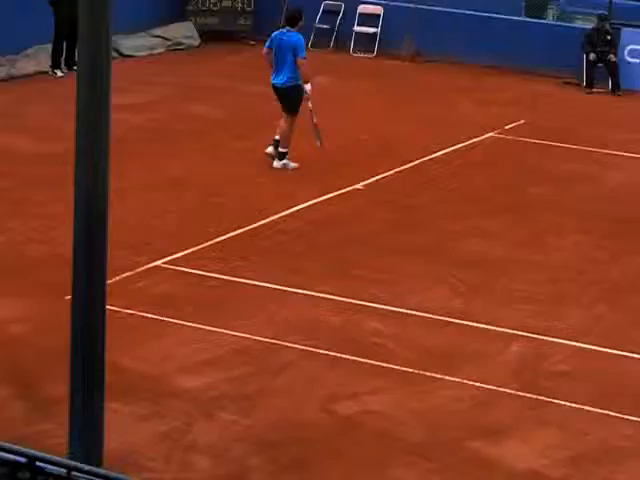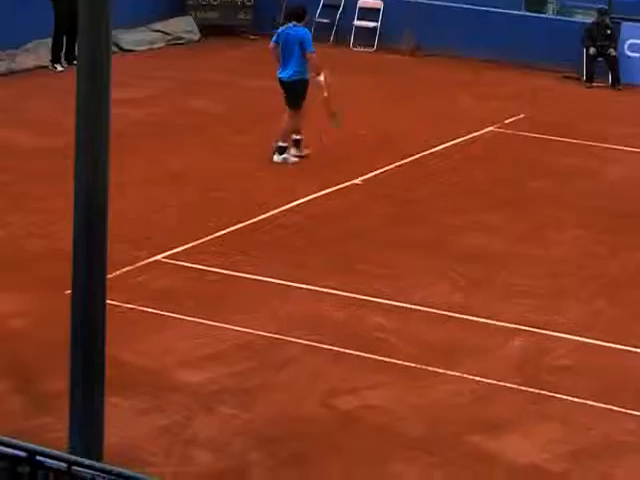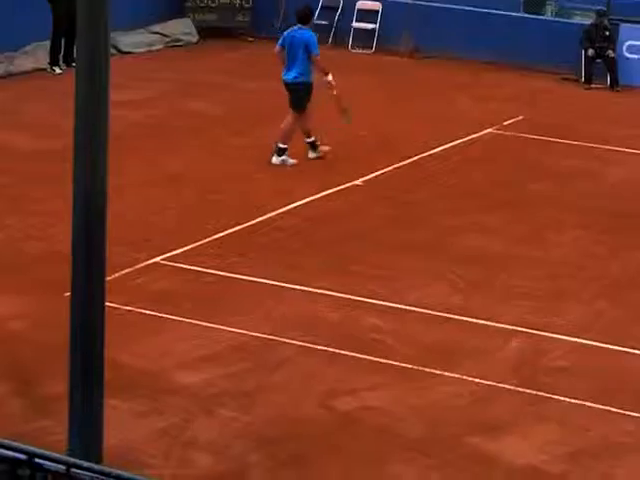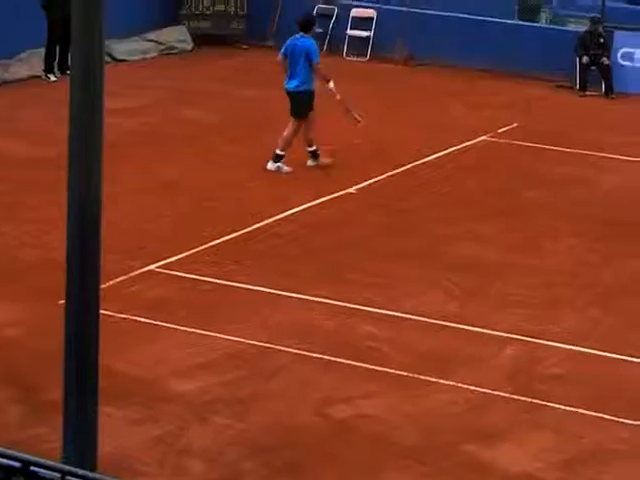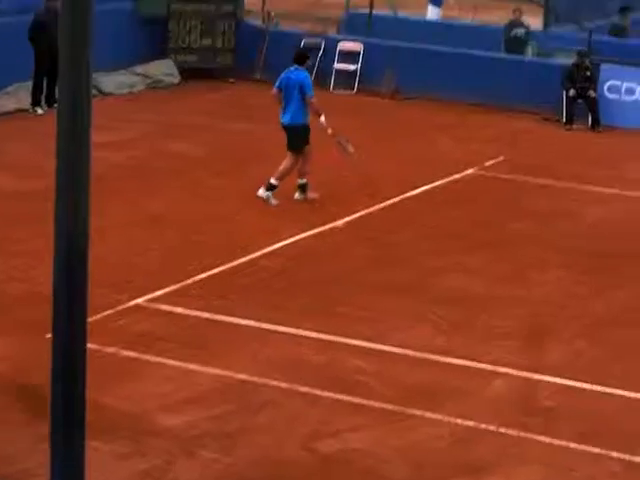
dt=0.1s
person 1, frame 1
left shoulder: (276, 35)
right shoulder: (298, 39)
left elbow: (265, 52)
right elbow: (301, 63)
right wrist: (307, 84)
left hip: (277, 82)
right hip: (291, 85)
left knee: (288, 117)
right knee: (289, 119)
left ankle: (275, 146)
right ankle: (280, 158)
person 1, frame 2
left shoulder: (282, 30)
right shoulder: (304, 33)
left elbow: (272, 47)
right elbow: (311, 57)
right wrist: (320, 75)
left hip: (283, 76)
right hip: (297, 78)
left knee: (294, 112)
right knee: (292, 114)
left ankle: (296, 146)
right ankle: (280, 152)
person 1, frame 3
left shoulder: (289, 32)
right shoulder: (309, 36)
left elbow: (278, 51)
right elbow: (316, 59)
right wrist: (328, 75)
left hip: (289, 78)
right hip: (300, 81)
left knee: (304, 114)
right knee: (294, 117)
left ankle: (313, 147)
right ankle: (279, 154)
person 1, frame 4
left shoulder: (291, 41)
right shoulder: (310, 44)
left elbow: (280, 59)
right elbow: (317, 68)
right wrist: (329, 82)
left hip: (292, 86)
right hip: (302, 90)
left knee: (309, 121)
right knee: (295, 125)
left ankle: (314, 156)
right ankle: (276, 161)
person 1, frame 5
left shoulder: (286, 74)
right shoulder: (304, 76)
left elbow: (275, 92)
right elbow: (310, 101)
right wrist: (320, 116)
left hip: (287, 120)
right hip: (299, 123)
left knee: (304, 154)
right knee: (292, 159)
left ankle: (303, 190)
right ankle: (267, 189)
